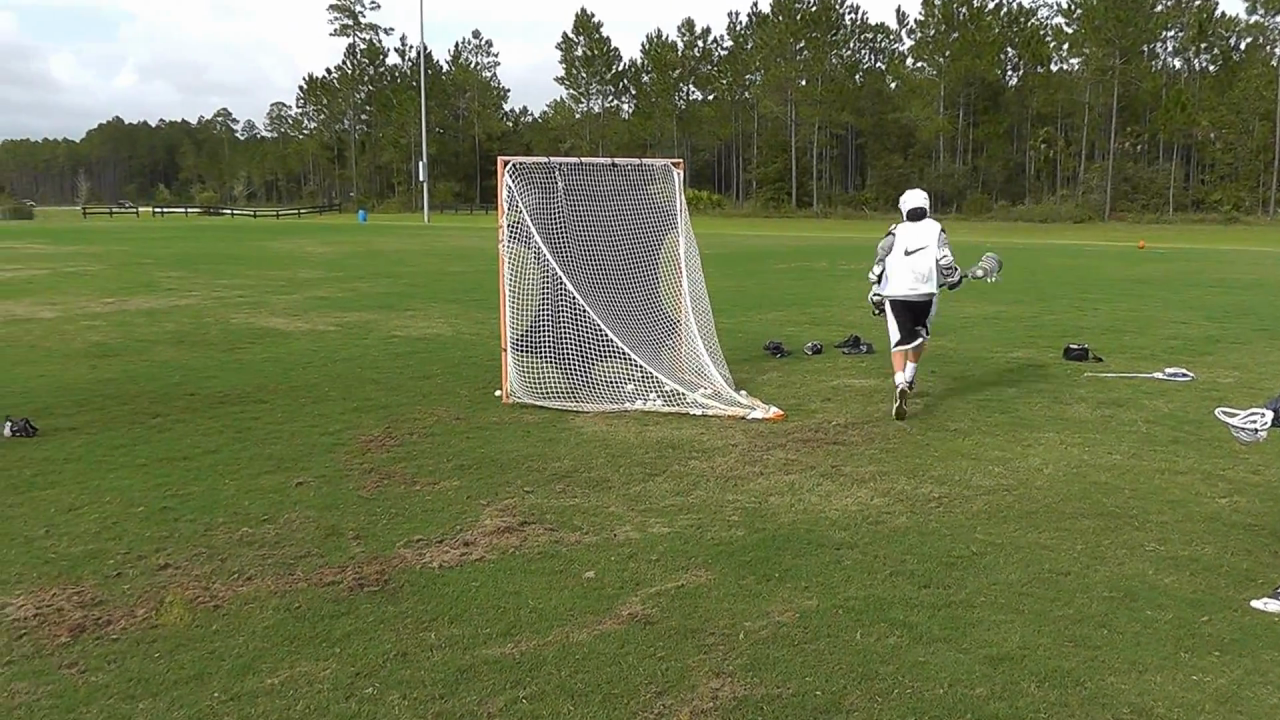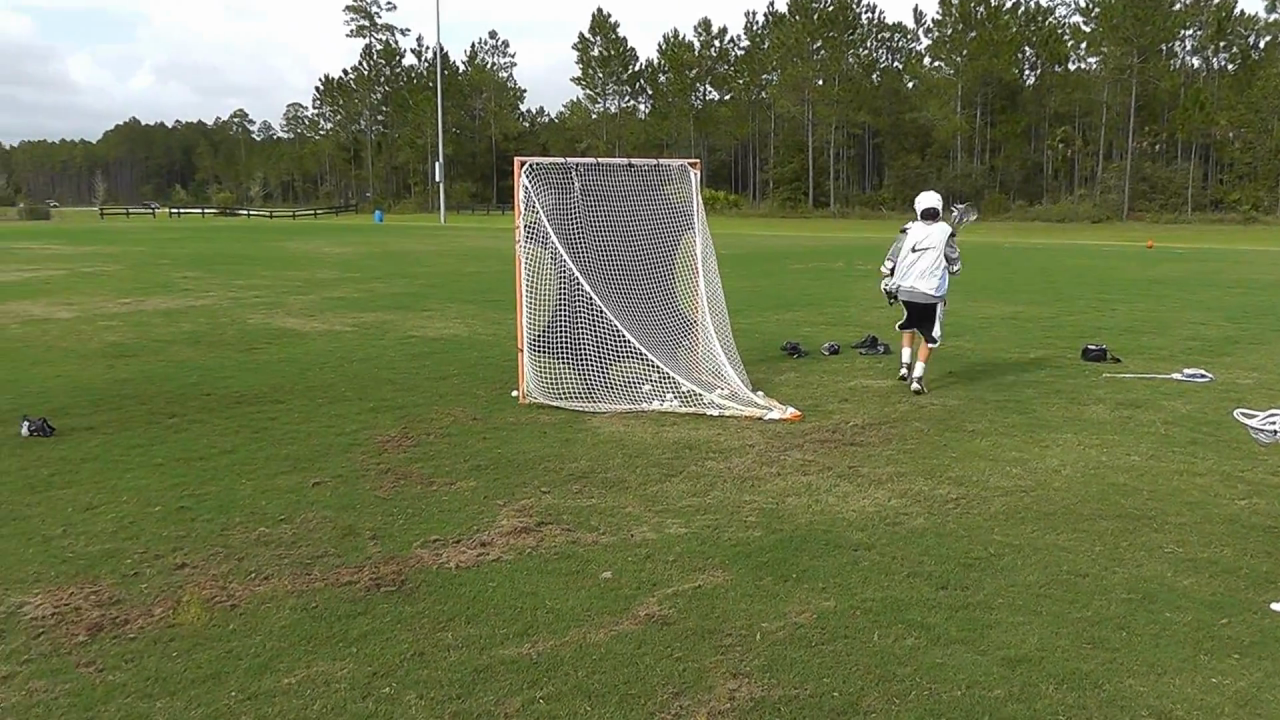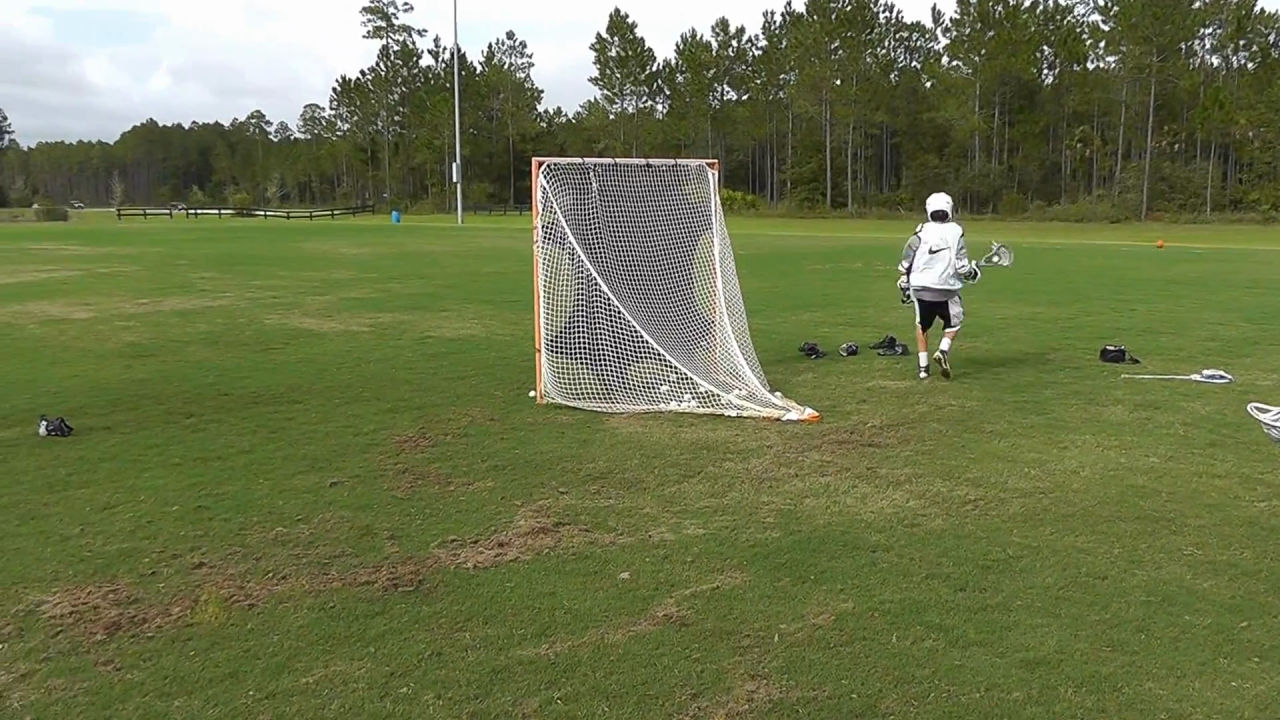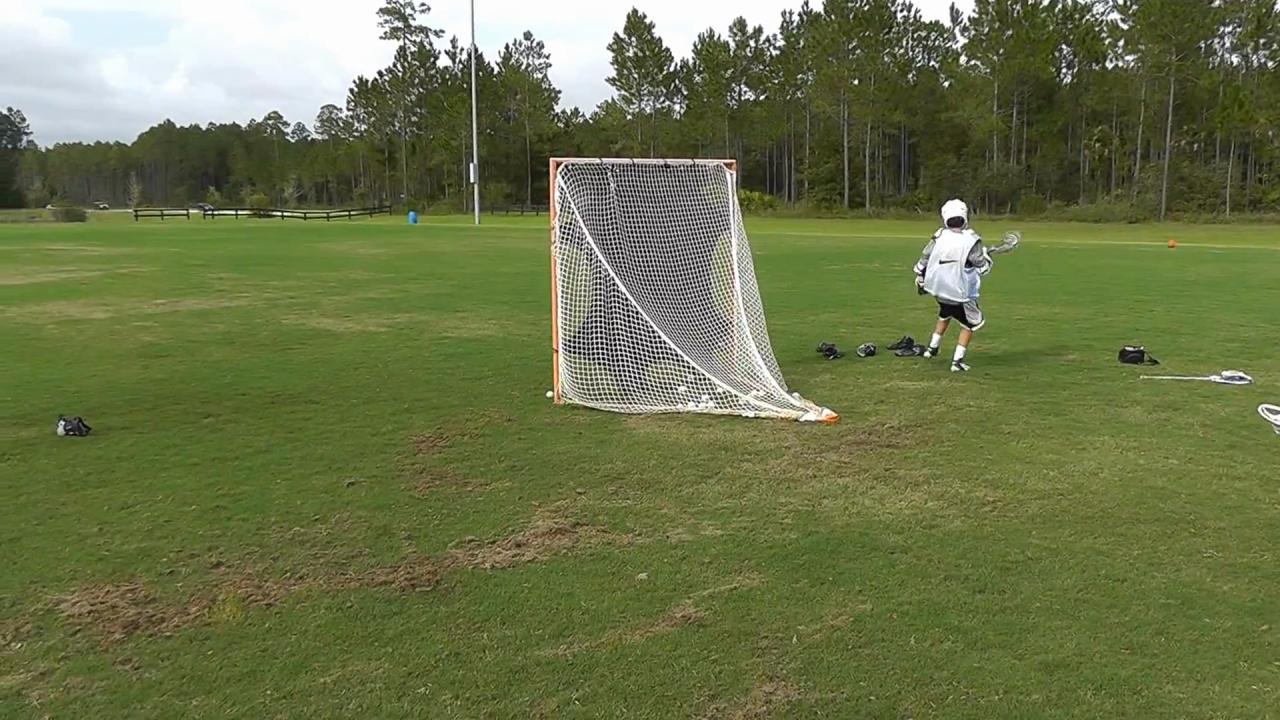
dt=0.2s
person 1, frame 1
left shoulder: (895, 233)
right shoulder: (935, 229)
left elbow: (878, 267)
right elbow: (945, 260)
left wrist: (876, 296)
right wrist: (953, 278)
left hip: (896, 294)
right hip: (925, 294)
left knee: (899, 346)
right knee: (919, 333)
left ankle: (900, 386)
right ankle: (908, 380)
person 1, frame 2
left shoulder: (908, 231)
right shoulder: (945, 232)
left elbow: (890, 262)
right elbow: (954, 265)
left wrist: (887, 285)
left hip: (906, 290)
right hip: (932, 294)
left knee: (909, 325)
right knee: (929, 339)
left ankle: (906, 366)
right ankle: (917, 378)
person 1, frame 3
left shoulder: (921, 232)
right shoulder: (956, 232)
left elbow: (905, 262)
right elbow: (963, 266)
left wrist: (904, 285)
right wrist: (974, 273)
left hip: (921, 288)
right hip: (946, 289)
left knee: (922, 326)
right knee: (952, 325)
left ankle: (923, 367)
right ankle: (943, 352)
person 1, frame 4
left shoulder: (938, 238)
right shoulder: (971, 240)
left elbow: (922, 265)
right elbow: (983, 268)
left wrist: (921, 282)
right wrist: (985, 255)
left hip: (938, 290)
right hip: (962, 294)
left knee: (946, 314)
right knee: (974, 323)
left ankle: (932, 348)
right ankle: (957, 360)
